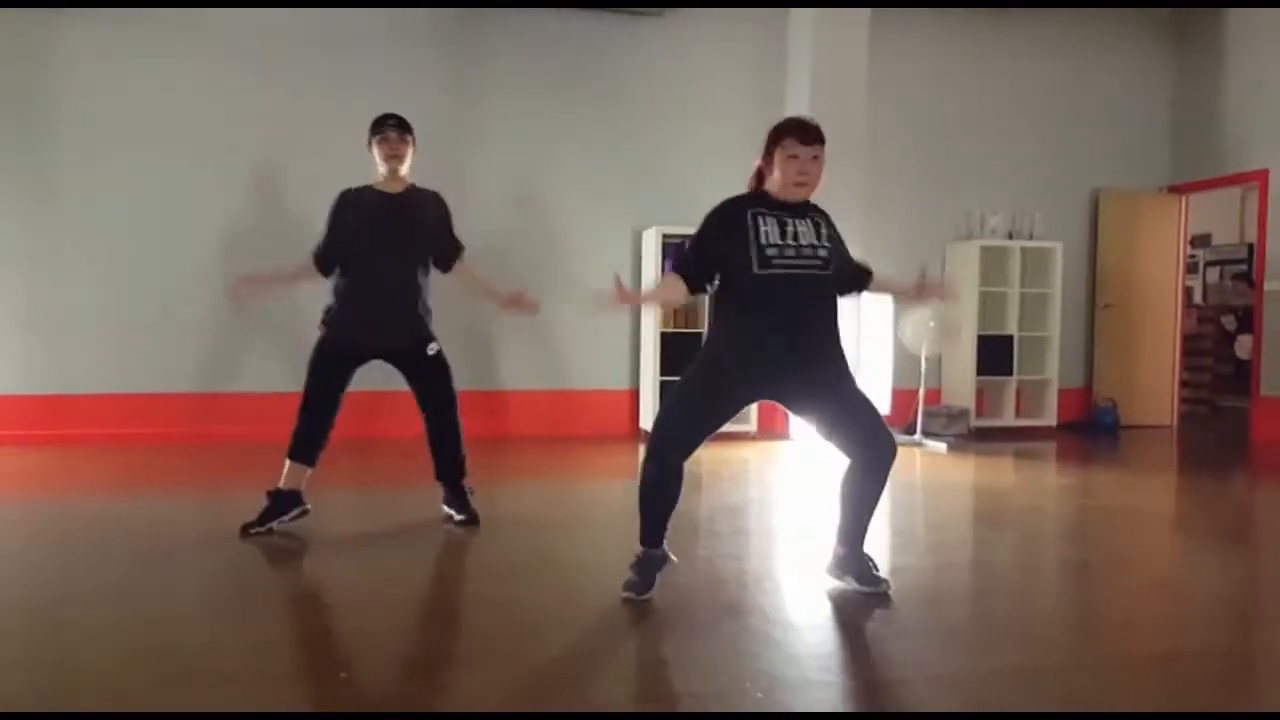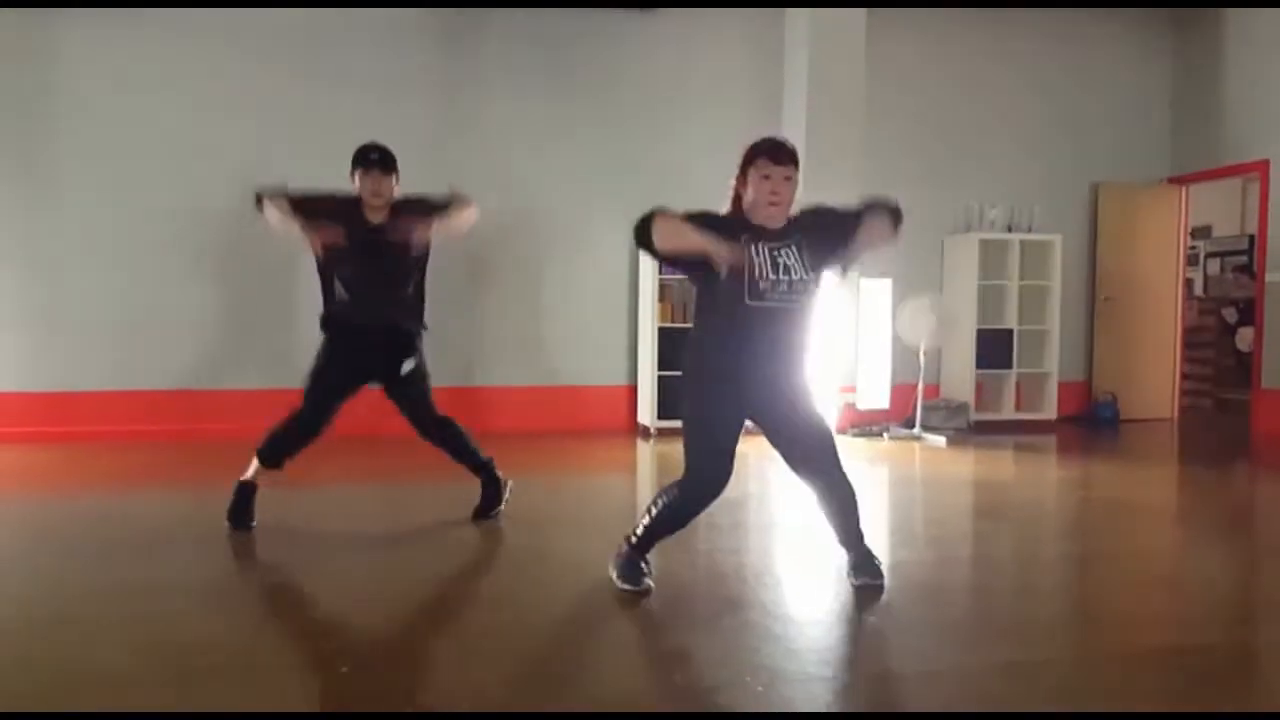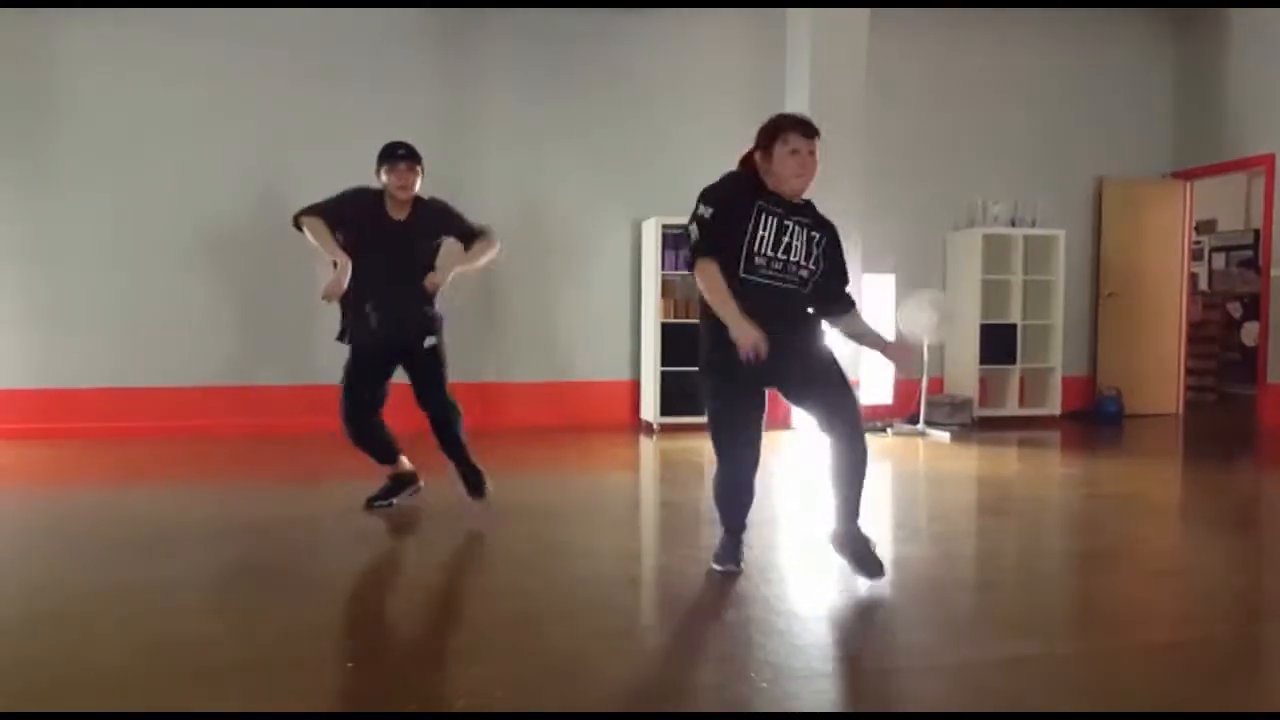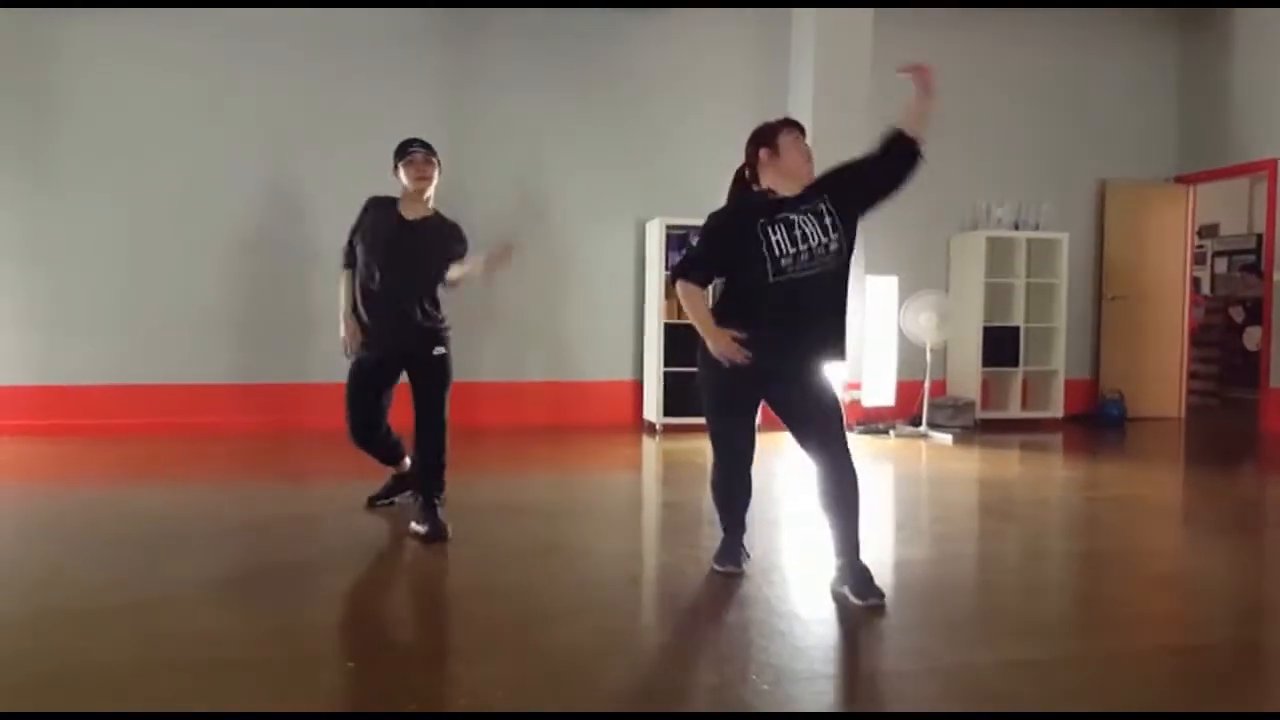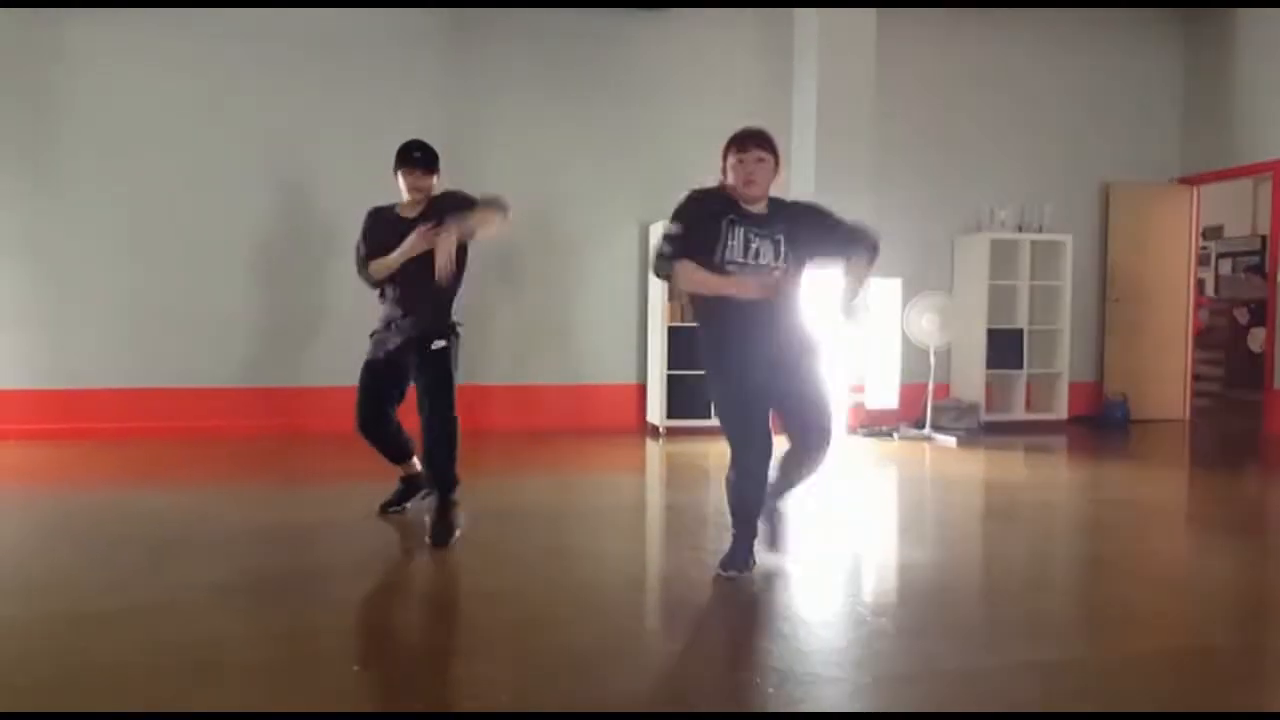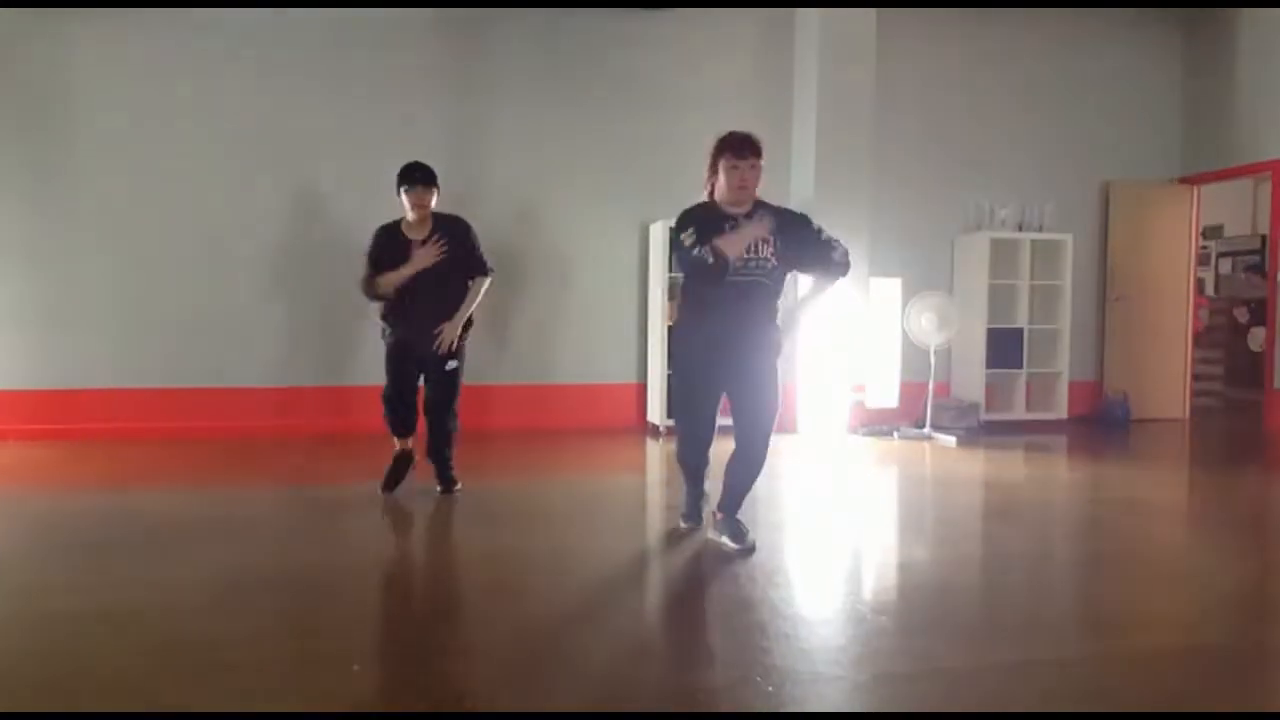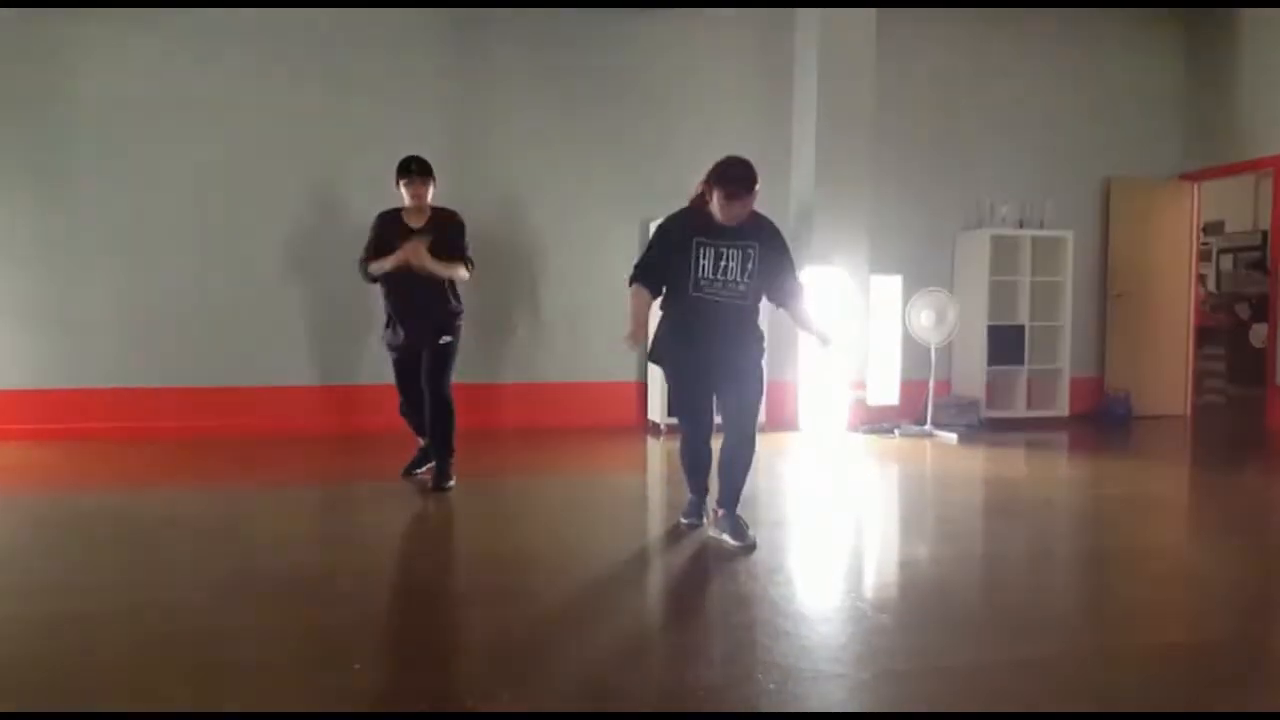
dt=0.4s
person 1, frame 1
left shoulder: (820, 220)
right shoulder: (733, 215)
left elbow: (851, 276)
right elbow: (689, 273)
left wrist: (907, 290)
right wrist: (645, 297)
left hip: (815, 365)
right hip: (737, 360)
left knee: (878, 449)
right knee: (666, 441)
left ankle: (848, 554)
right ankle: (651, 552)
person 1, frame 2
left shoulder: (814, 227)
right shoulder: (719, 232)
left elbow: (882, 217)
right elbow: (652, 230)
left wrist: (870, 234)
right wrist: (710, 247)
left hip: (782, 384)
right hip: (716, 380)
left knee: (826, 473)
right knee: (704, 481)
left ankle: (860, 553)
right ankle: (633, 549)
person 1, frame 3
left shoulder: (821, 227)
right shoulder: (732, 195)
left elbow: (837, 307)
right elbow: (703, 257)
left wrist: (881, 345)
right wrist: (736, 323)
left hip: (799, 346)
right hip: (731, 347)
left knee: (847, 426)
right knee: (737, 454)
left ankle: (847, 530)
right ankle: (731, 537)
person 1, frame 4
left shoulder: (835, 195)
right shoulder: (735, 219)
left elbow: (897, 155)
right elbow: (689, 278)
left wrist: (923, 97)
right wrist: (709, 333)
left hip: (800, 361)
right hip: (733, 356)
left knee: (833, 455)
right knee: (733, 457)
left ankle: (849, 564)
right ankle: (732, 540)
person 1, frame 5
left shoulder: (797, 218)
right shoulder: (703, 209)
left elbow: (861, 243)
right elbow: (667, 265)
left wrist: (851, 292)
right wrist: (730, 286)
left hip: (791, 351)
right hip: (731, 357)
left knee: (814, 439)
right knee: (750, 453)
left ankle: (770, 500)
right ankle: (743, 540)
person 1, frame 6
left shoulder: (785, 223)
right shoulder: (694, 220)
left elbow: (837, 260)
right elbow: (702, 264)
left wrist: (797, 307)
right wrist: (752, 232)
left hip: (756, 350)
right hip: (699, 350)
left knee: (755, 440)
right knee: (693, 437)
left ankle: (726, 515)
right ankle: (694, 496)
person 1, frame 7
left shoulder: (765, 234)
right shoulder: (678, 228)
left elbow: (787, 288)
right elbow: (644, 279)
left wrist: (813, 328)
right wrist: (639, 322)
left hip: (741, 349)
right hip: (686, 348)
left knee: (741, 431)
right knee: (694, 430)
left ankle: (727, 512)
right ankle: (697, 498)
person 2, frame 1
left shoulder: (430, 204)
right shoulder: (350, 203)
left elbow: (451, 259)
right elbow: (324, 260)
left wrist: (498, 296)
right wrist: (270, 279)
left hip: (411, 326)
right hip: (349, 323)
left knee: (442, 405)
right knee: (317, 404)
left ankle: (455, 492)
right ankle: (287, 496)
person 2, frame 2
left shoulder: (415, 212)
right shoulder: (333, 211)
left elbow: (467, 209)
right elbow: (269, 202)
left wrist: (435, 230)
right wrist: (301, 229)
left hip: (399, 338)
right hip: (347, 335)
left knee: (425, 419)
right knee: (314, 416)
left ankle: (491, 478)
right ankle: (250, 482)
person 2, frame 3
left shoulder: (433, 213)
right shoulder: (359, 204)
left elbow: (486, 243)
right elbow: (307, 218)
left wrist: (450, 268)
right wrist: (340, 259)
left hip: (419, 328)
right hip: (369, 331)
left knee: (435, 399)
right knee: (359, 415)
left ankle: (464, 464)
right ankle: (401, 473)
person 2, frame 4
left shoulder: (448, 231)
right shoulder: (375, 211)
left elbow: (451, 273)
right elbow: (352, 264)
left wrist: (480, 266)
right wrist: (348, 318)
left hip: (426, 335)
right hip: (377, 340)
left knee: (430, 416)
right knee: (363, 425)
left ankle: (428, 505)
right ankle: (403, 472)
person 2, frame 5
left shoulder: (450, 207)
right shoulder: (378, 219)
left elbow: (497, 211)
right elbow: (368, 272)
left wrist: (454, 232)
right wrist: (406, 250)
left hip: (434, 331)
right hip: (391, 332)
left knee: (436, 407)
right knee: (371, 417)
left ankle: (445, 502)
right ankle: (414, 475)
person 2, frame 6
left shoulder: (457, 229)
right shoulder: (386, 236)
left elbow: (482, 275)
right elbow: (373, 288)
left wrist: (459, 319)
right wrist: (413, 267)
left hip: (445, 333)
right hip: (402, 333)
left knee: (440, 408)
right knee: (396, 396)
left ankle: (444, 465)
right ankle: (403, 452)
person 2, frame 7
left shoulder: (449, 222)
right shoulder: (385, 223)
left elbow: (464, 270)
right elbow: (368, 269)
left wrist: (431, 264)
right wrist: (400, 256)
left hip: (441, 322)
right hip: (400, 325)
left knee: (436, 387)
right knee: (409, 395)
left ankle: (444, 462)
right ankle: (427, 446)
